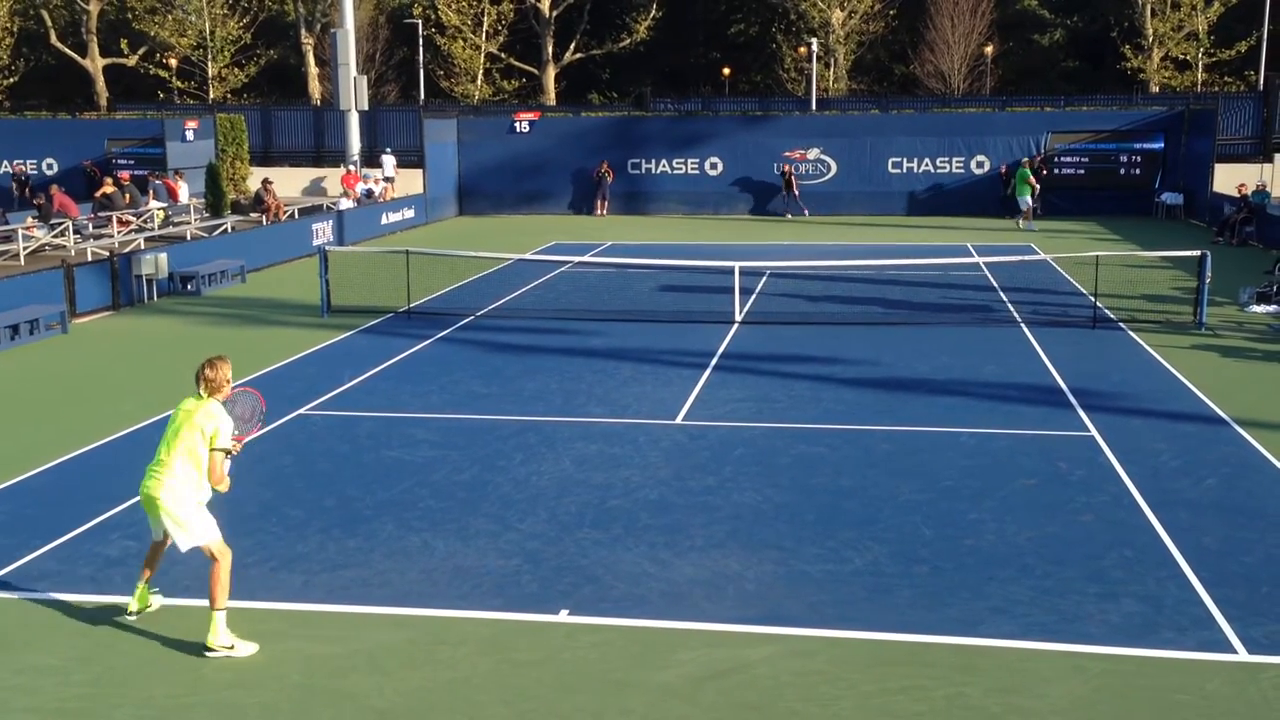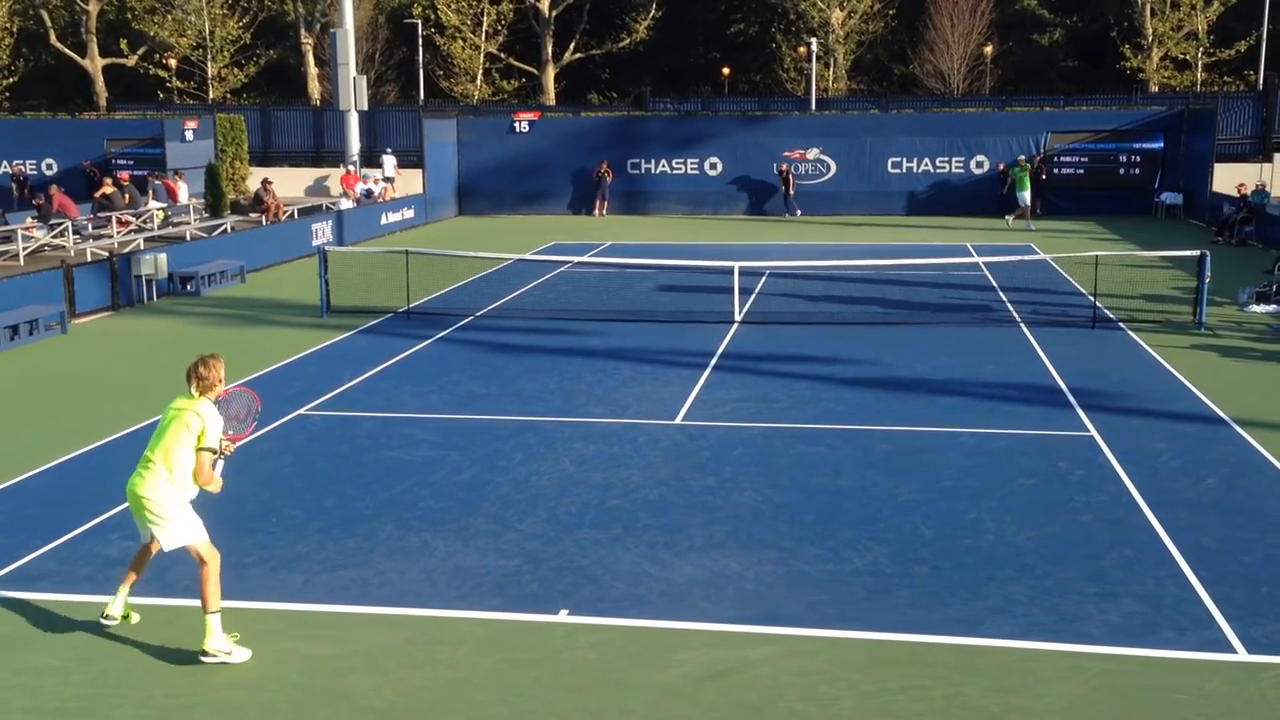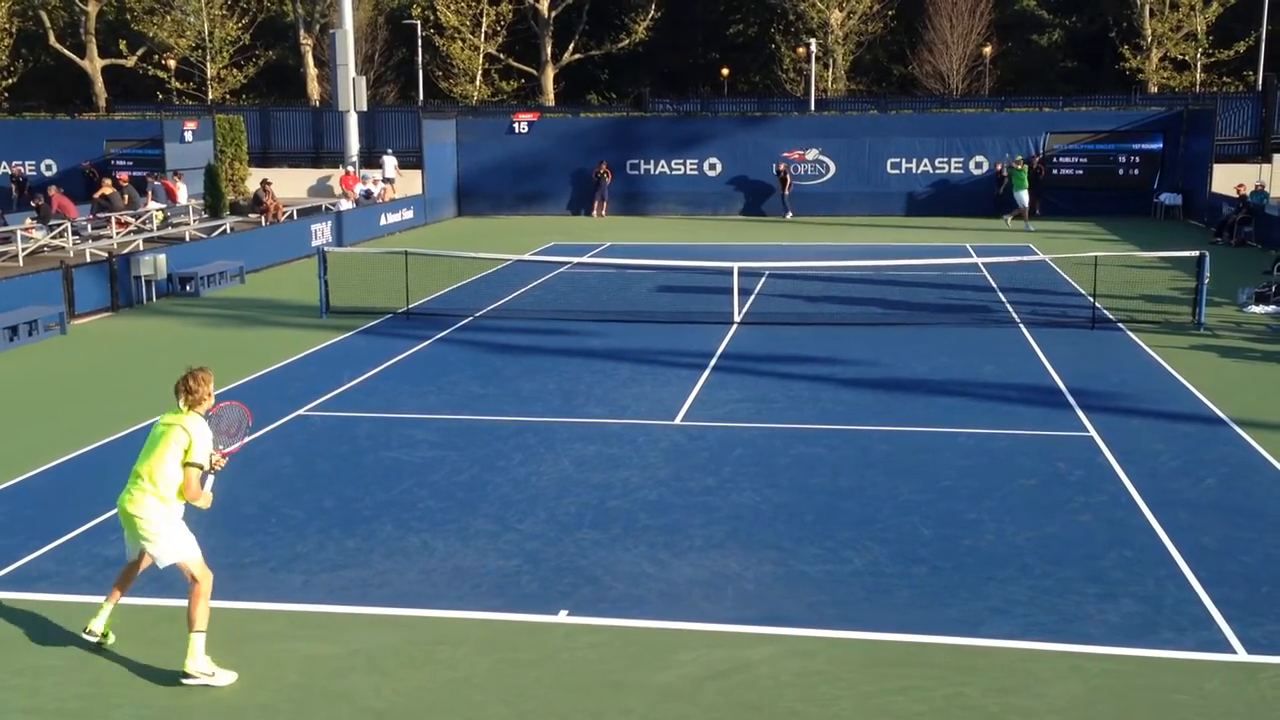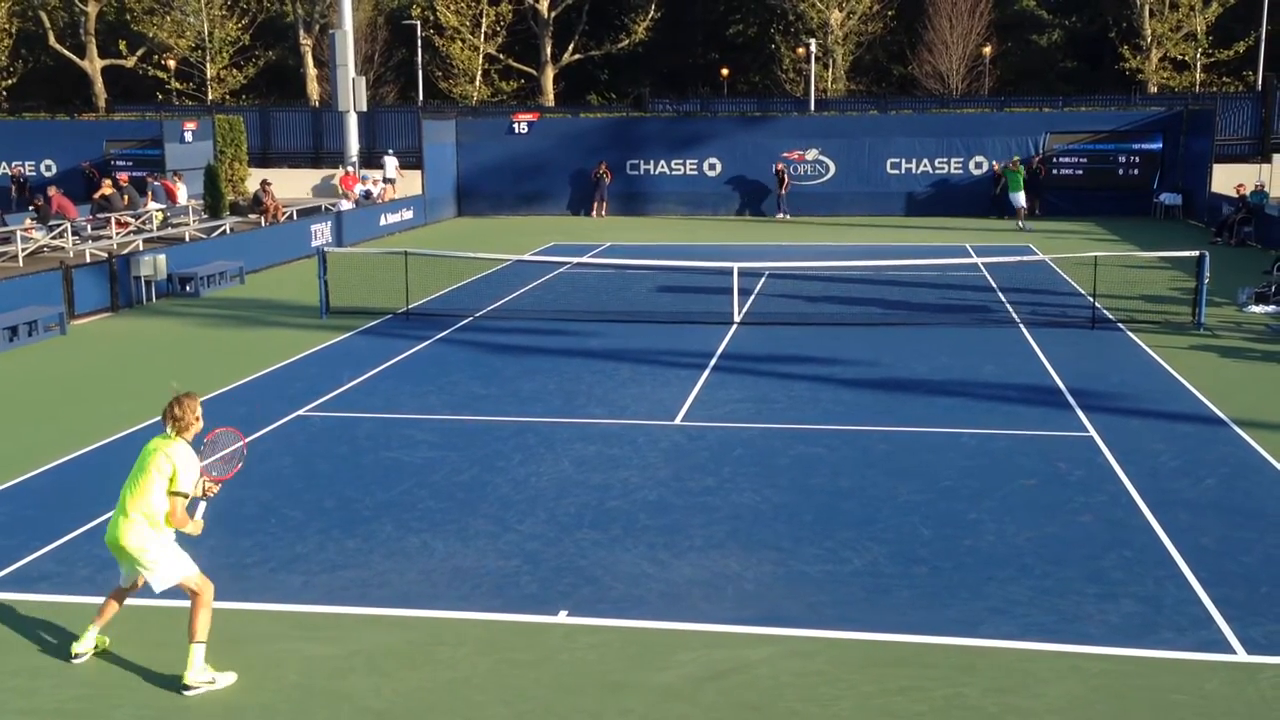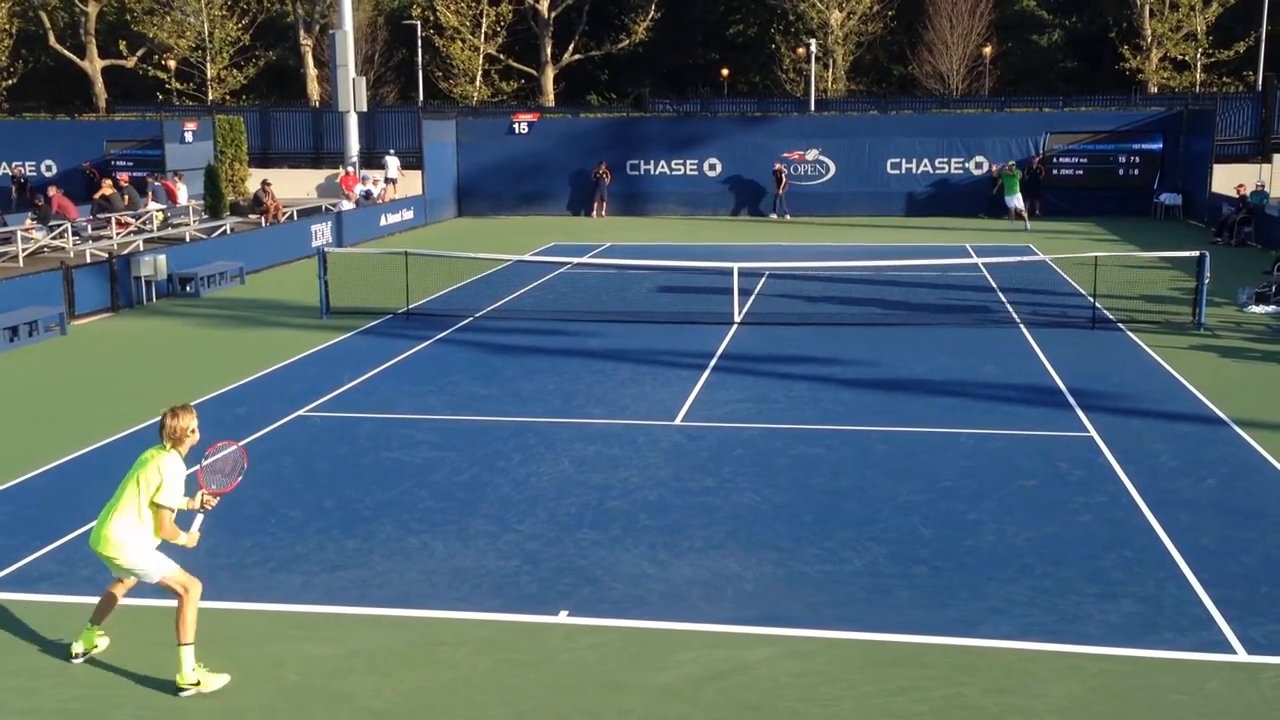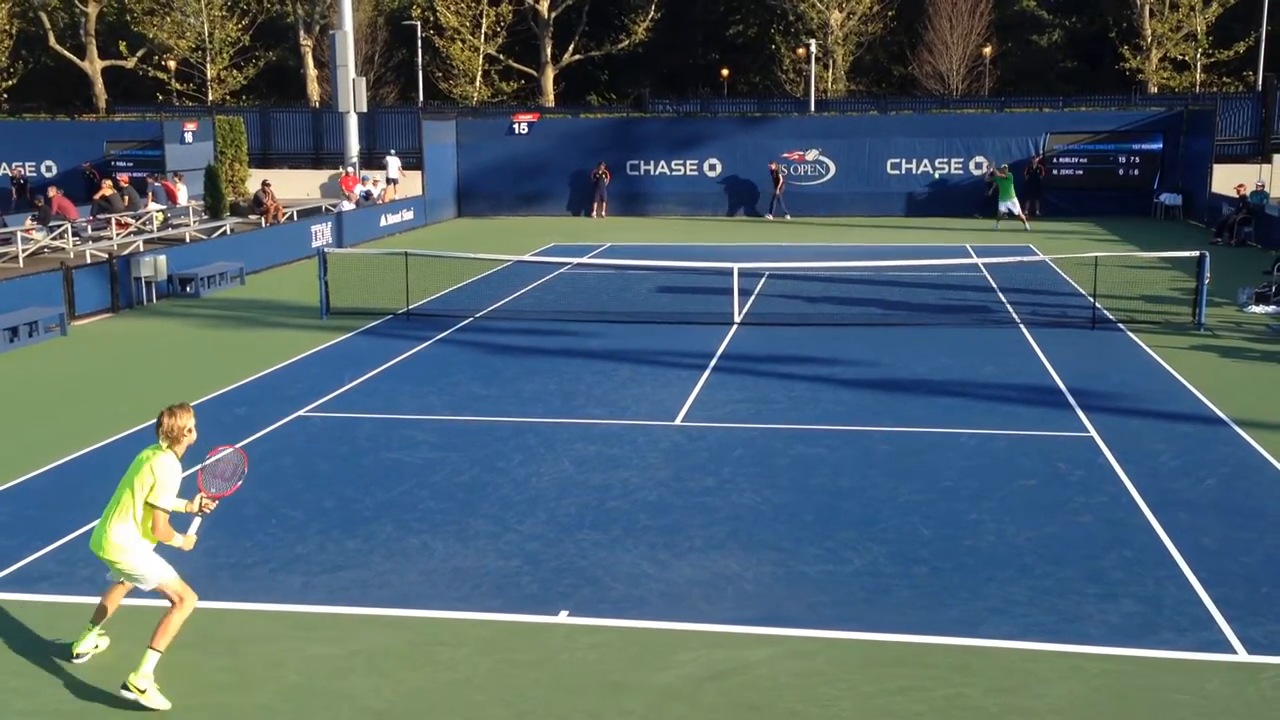
dt=0.1s
person 1, frame 1
left shoulder: (185, 405)
right shoulder: (221, 419)
right elbow: (215, 477)
left wrist: (222, 449)
right wrist: (222, 484)
left hip: (151, 487)
right hip: (178, 496)
left knee: (160, 540)
right knee: (222, 556)
left ankle: (139, 602)
right ankle: (218, 636)
person 1, frame 2
left shoulder: (177, 405)
right shoulder: (211, 417)
right elbow: (202, 475)
left wrist: (215, 448)
right wrist: (215, 485)
left hip: (139, 488)
right hip: (165, 496)
left knee: (150, 546)
right knee: (210, 558)
left ankle: (116, 608)
right ankle: (215, 641)
person 1, frame 3
left shoulder: (166, 419)
right shoulder: (200, 431)
right elbow: (189, 490)
left wrist: (204, 463)
right wrist: (203, 500)
left hip: (130, 503)
right hip: (156, 513)
left knee: (138, 562)
right knee: (202, 577)
left ankle: (98, 625)
right ankle: (196, 662)
person 1, frame 4
left shoulder: (156, 444)
right shoulder: (186, 458)
right elbow: (176, 517)
left wrist: (194, 489)
right wrist: (193, 526)
left hip: (120, 532)
right hip: (147, 539)
left knee: (135, 582)
right knee: (203, 591)
left ankle: (86, 641)
right ankle: (197, 672)
person 1, frame 5
left shoulder: (152, 454)
right shoulder: (174, 470)
right elbow: (164, 528)
left wrist: (190, 503)
right wrist: (186, 539)
left hip: (104, 535)
right hip: (127, 542)
left knee: (125, 581)
right knee: (190, 588)
left ankle: (85, 643)
right ankle: (188, 672)
person 1, frame 6
left shoulder: (151, 454)
right shoulder: (169, 469)
right elbow: (158, 528)
left wrist: (188, 505)
right wrist: (182, 541)
left hip: (107, 539)
right hip: (127, 546)
left knee: (122, 586)
right knee: (185, 599)
left ankle: (86, 643)
right ankle: (141, 678)
